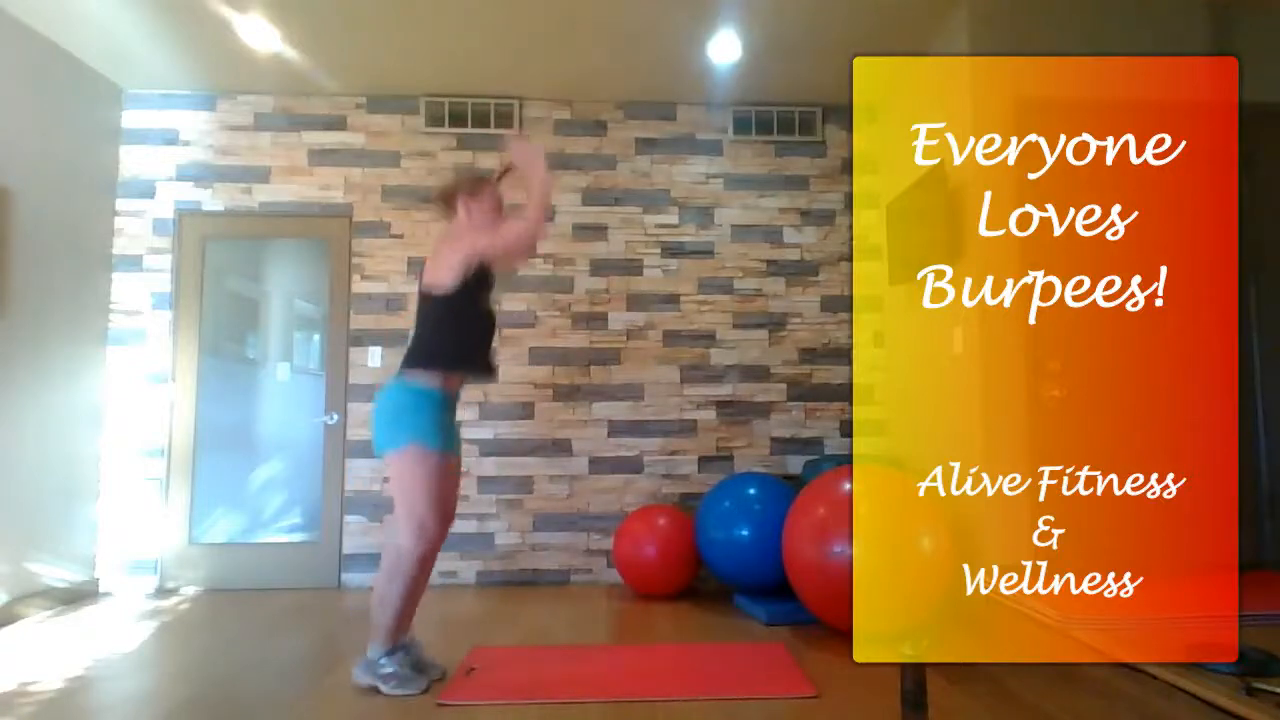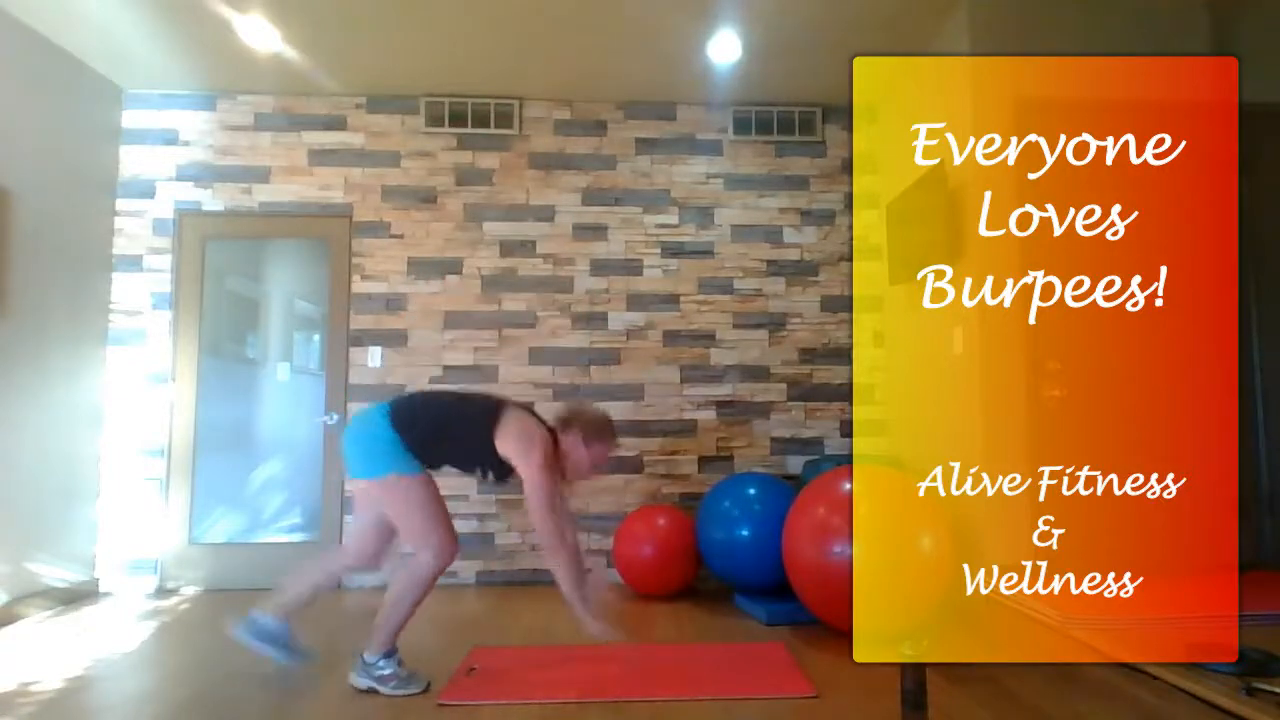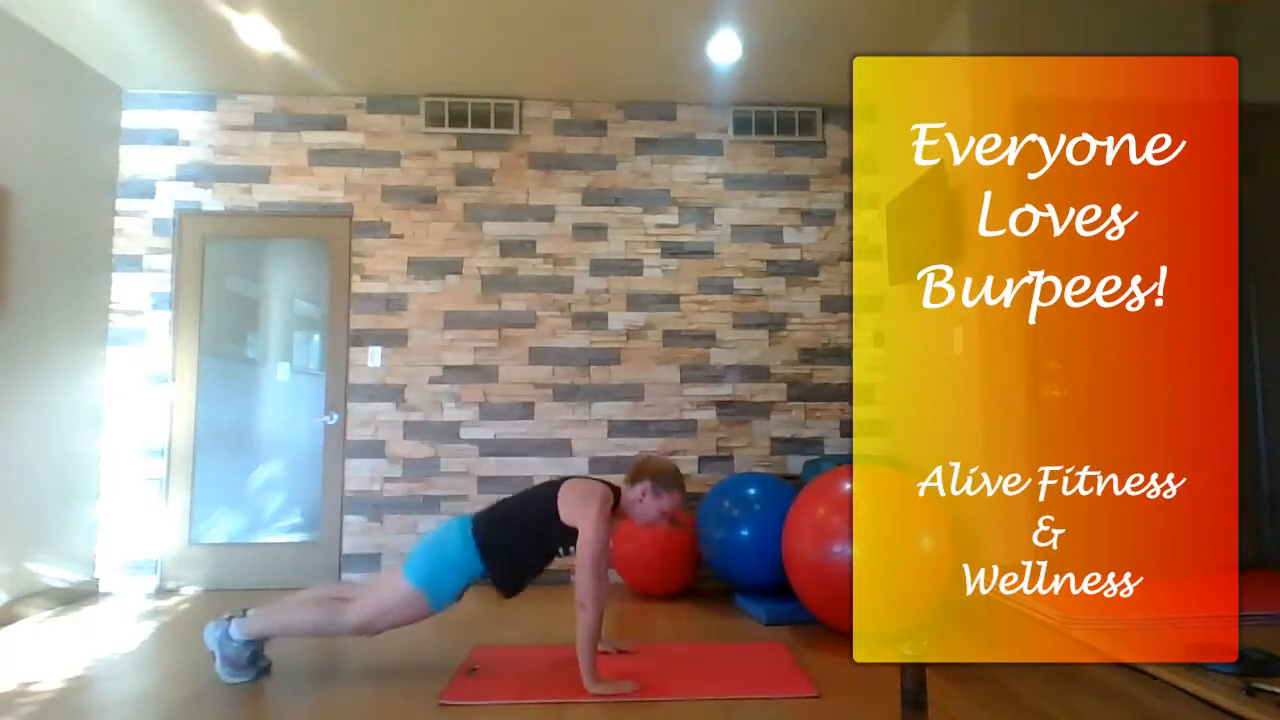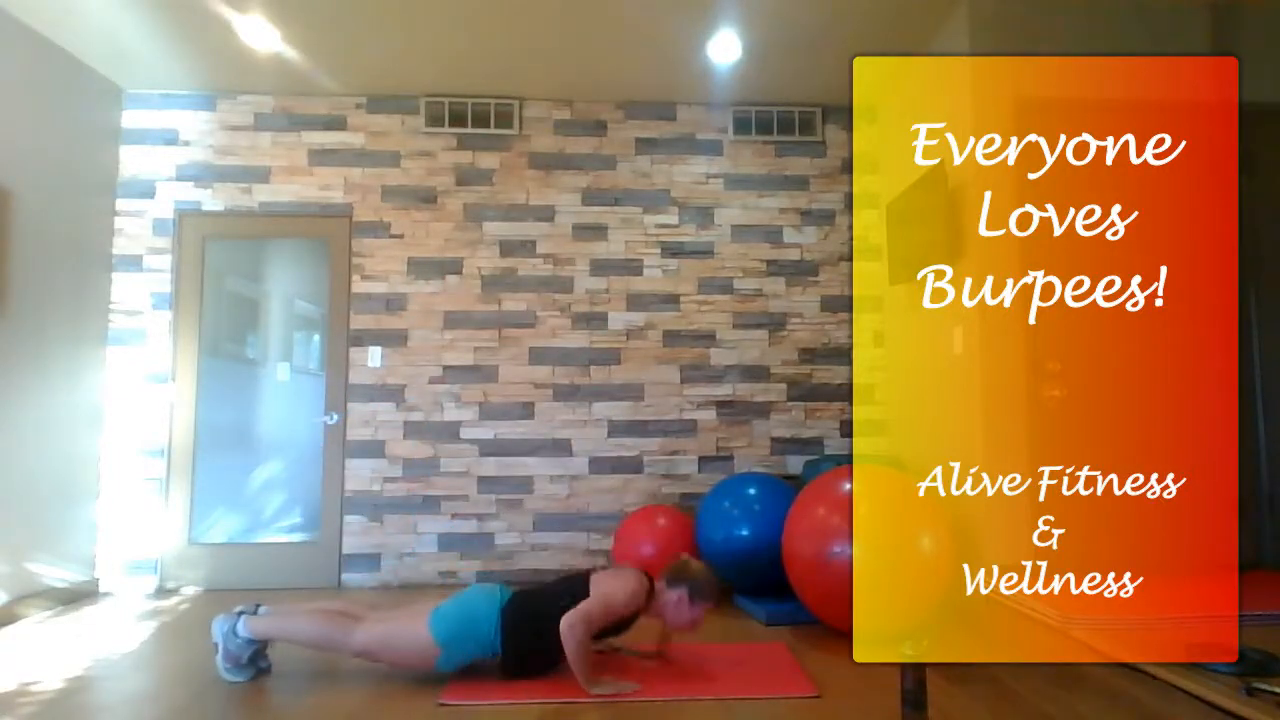
dt=0.7s
person 1, frame 1
left shoulder: (470, 255)
right shoulder: (460, 246)
left elbow: (519, 250)
right elbow: (531, 226)
left wrist: (517, 172)
right wrist: (537, 172)
left hip: (434, 404)
right hip: (414, 403)
left knee: (432, 529)
right knee: (415, 534)
left ankle: (395, 642)
right ankle: (377, 657)
person 1, frame 2
left shoulder: (546, 445)
right shoulder: (536, 448)
left elbow: (563, 525)
right elbow: (550, 541)
left wrist: (586, 584)
right wrist: (588, 614)
left hip: (385, 433)
right hip: (385, 437)
left knee: (360, 554)
right knee: (437, 551)
left ankle: (265, 620)
right ankle: (375, 662)
person 1, frame 3
left shoulder: (601, 501)
right shoulder: (598, 506)
left elbow: (590, 581)
right elbow: (587, 596)
left wrist: (595, 641)
right wrist: (591, 679)
left hip: (464, 547)
right hip: (460, 554)
left knee: (360, 596)
right knee: (357, 619)
left ankle: (247, 622)
right ankle: (235, 632)
person 1, frame 4
left shoulder: (632, 580)
right shoulder: (632, 590)
right elbow: (570, 626)
left wrist: (598, 643)
right wrist: (591, 682)
left hip: (494, 606)
right hip: (487, 625)
left knee: (368, 618)
right knee: (359, 637)
left ankle: (257, 616)
right ankle: (243, 629)
